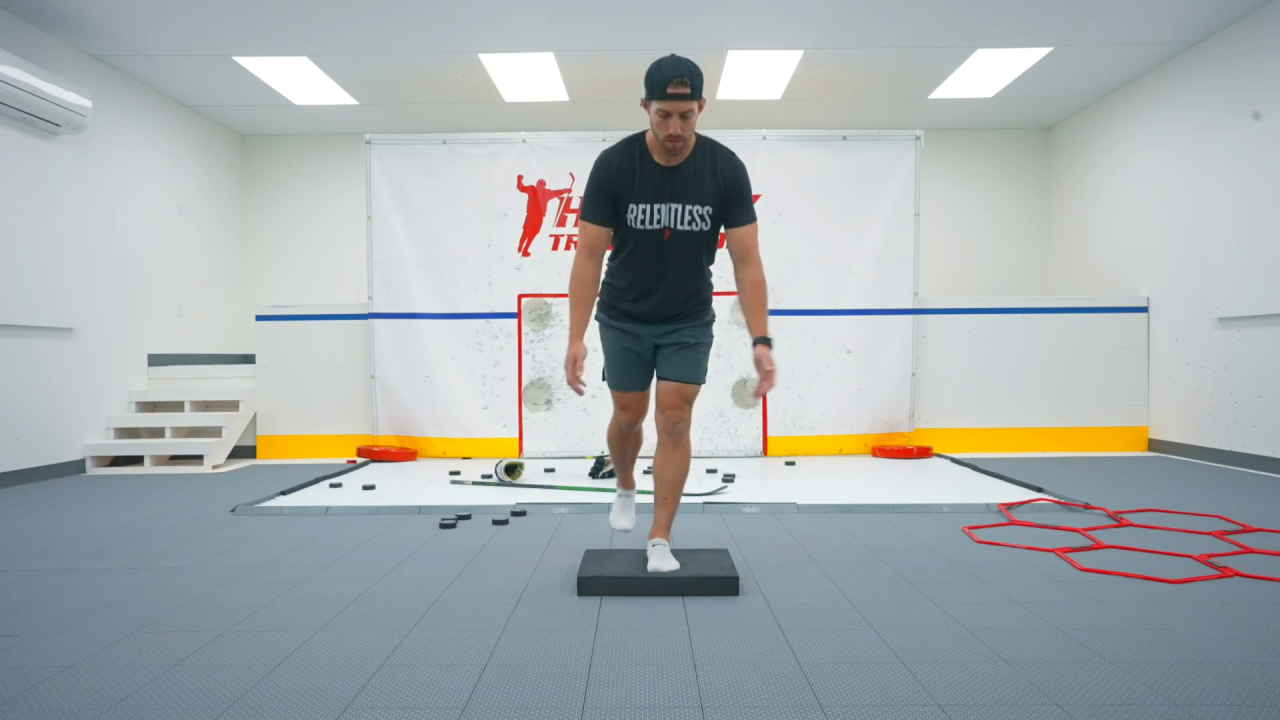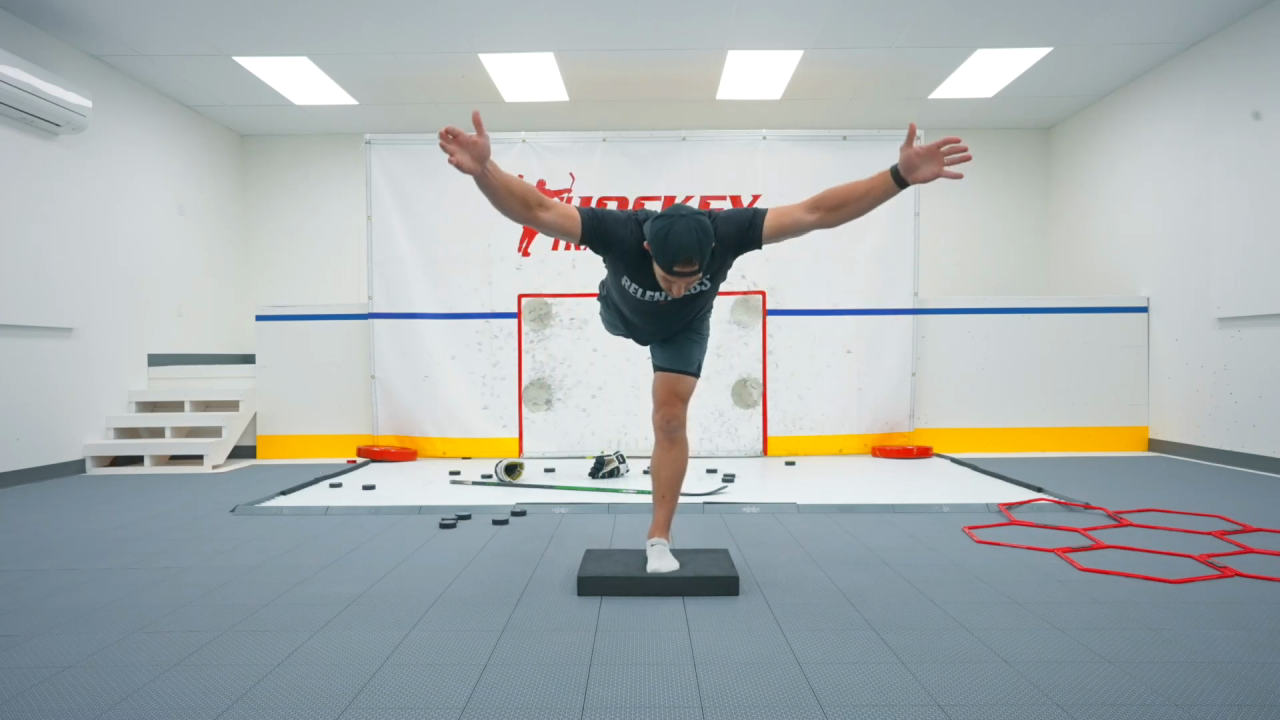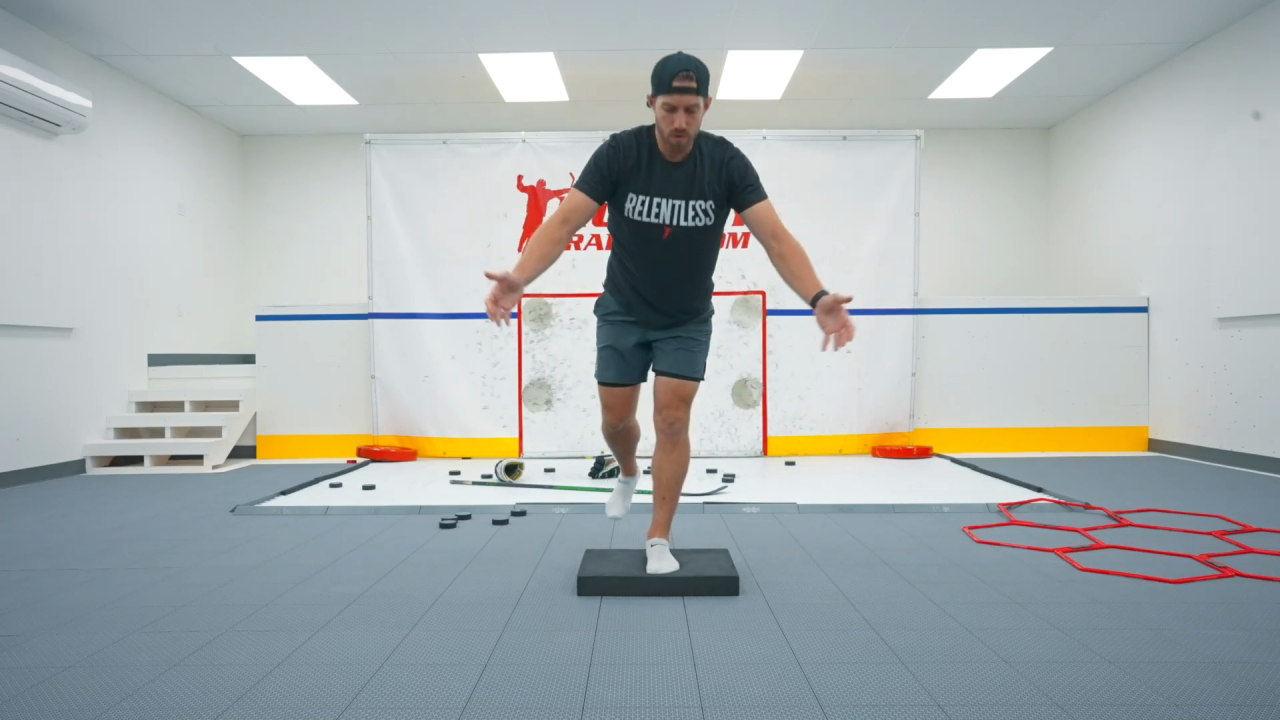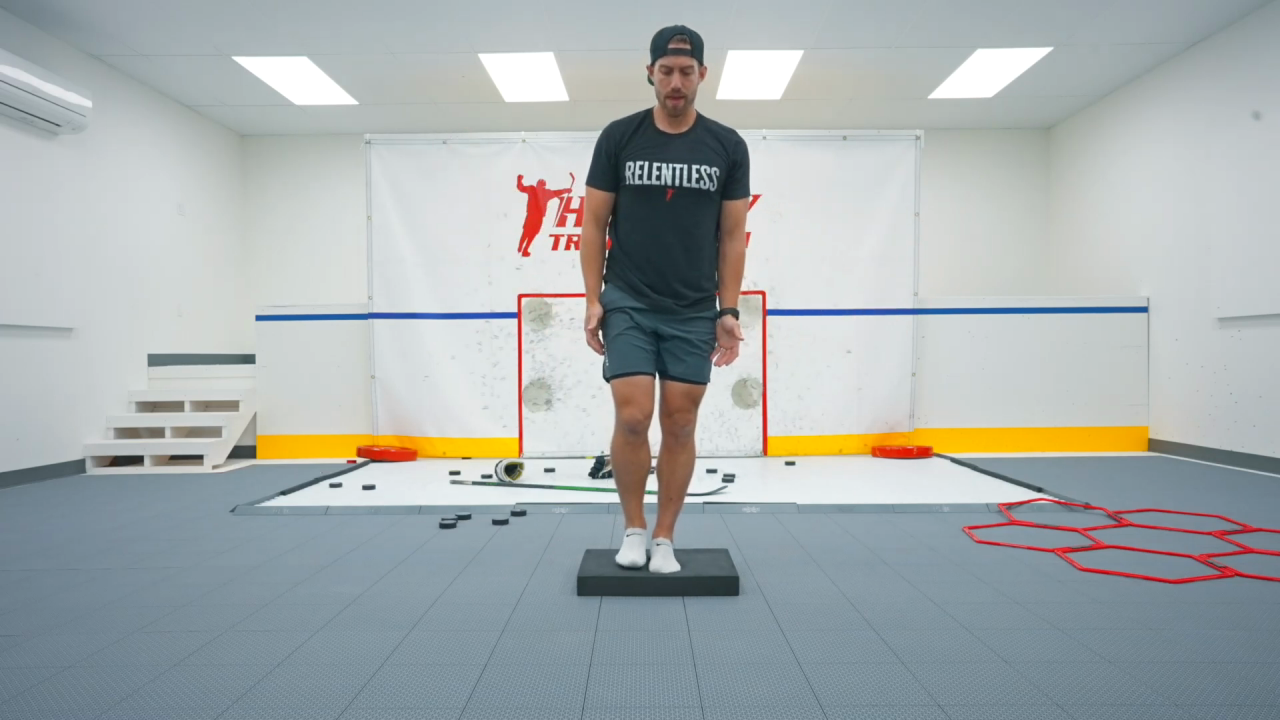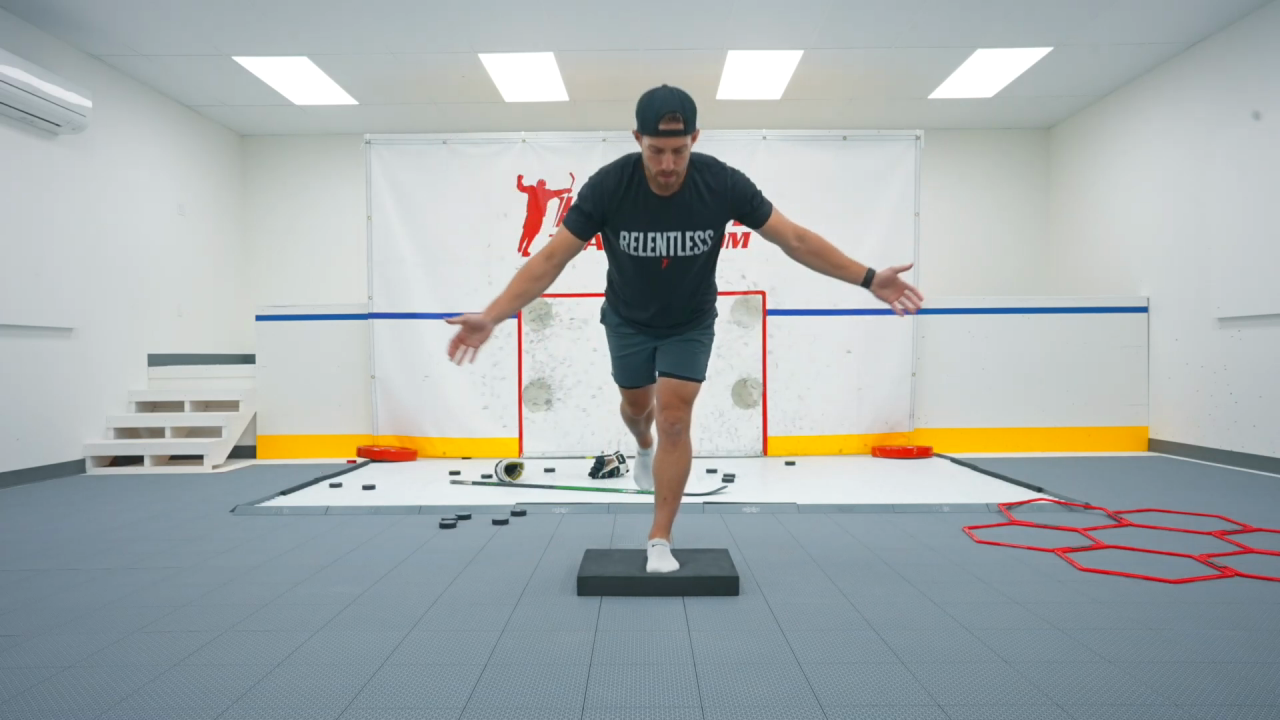
dt=1s
person 1, frame 1
left shoulder: (725, 168)
right shoulder: (613, 165)
left elbow: (746, 260)
right elbow: (589, 256)
left wrist: (760, 340)
right wrist: (575, 338)
left hip: (687, 318)
right hip: (624, 315)
left knee: (674, 421)
right knee: (628, 417)
left ankle: (659, 539)
right ankle: (624, 489)
person 1, frame 2
left shoulder: (728, 231)
right shoulder: (620, 232)
left elbow: (818, 212)
right elbow: (536, 210)
left wrist: (901, 177)
right wrist: (484, 172)
left hip: (684, 327)
right hip: (623, 313)
left knee: (669, 419)
right knee: (627, 339)
left ankle: (658, 540)
right ankle: (637, 336)
person 1, frame 3
left shoulder: (727, 162)
right shoulder: (618, 152)
left elbow: (774, 236)
right elbow: (565, 222)
left wrist: (817, 298)
right wrist: (519, 278)
left hip: (687, 318)
right hip: (623, 311)
left knee: (672, 422)
right knee: (616, 419)
left ankle: (658, 540)
right ankle: (627, 474)
person 1, frame 4
left shoulder: (727, 146)
right shoulder: (618, 137)
left elbow: (732, 235)
right elbow: (594, 225)
left wrist: (728, 309)
right wrist: (593, 300)
left hip: (693, 311)
right hip: (628, 304)
left knee: (680, 425)
right knee: (633, 418)
left ankle: (664, 539)
right ankle: (633, 530)
person 1, frame 5
left shoulder: (724, 184)
right shoulder: (608, 186)
left elbow: (795, 238)
right elbow: (550, 259)
left wrist: (869, 278)
right wrist: (489, 318)
left hip: (690, 322)
right hip: (628, 319)
left knee: (674, 420)
right knee: (637, 406)
left ankle: (660, 540)
right ankle: (643, 445)
